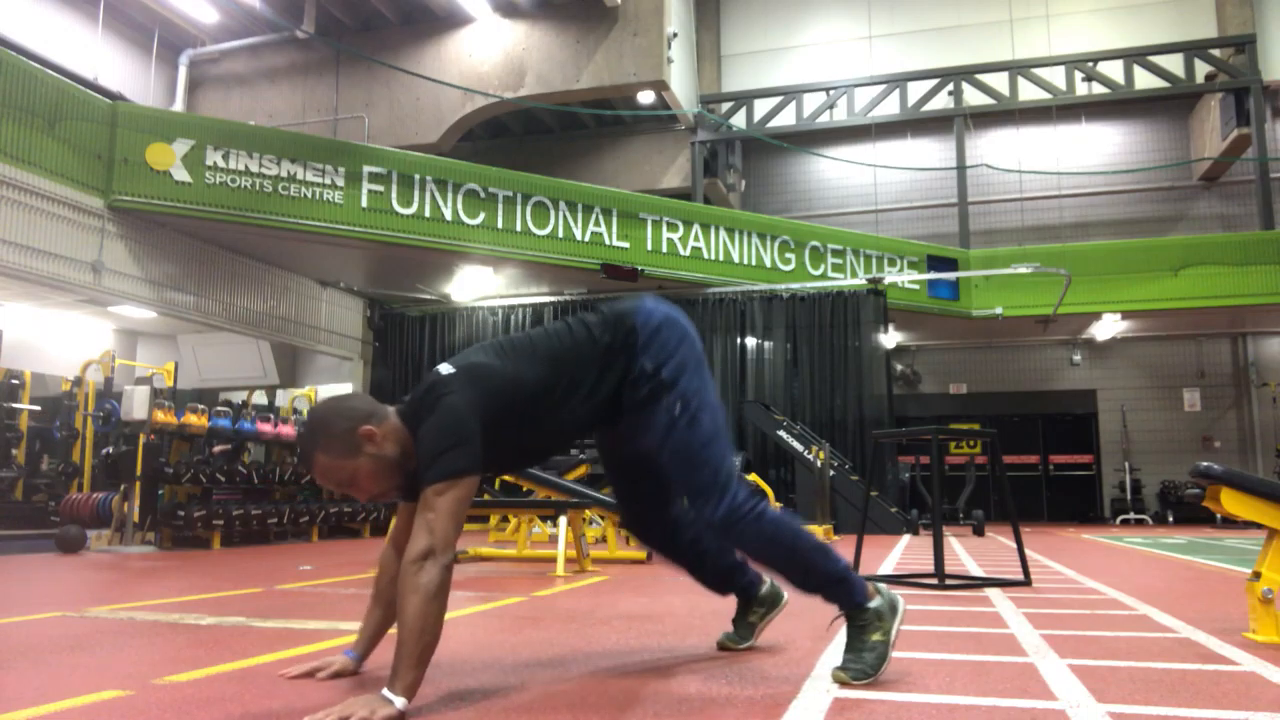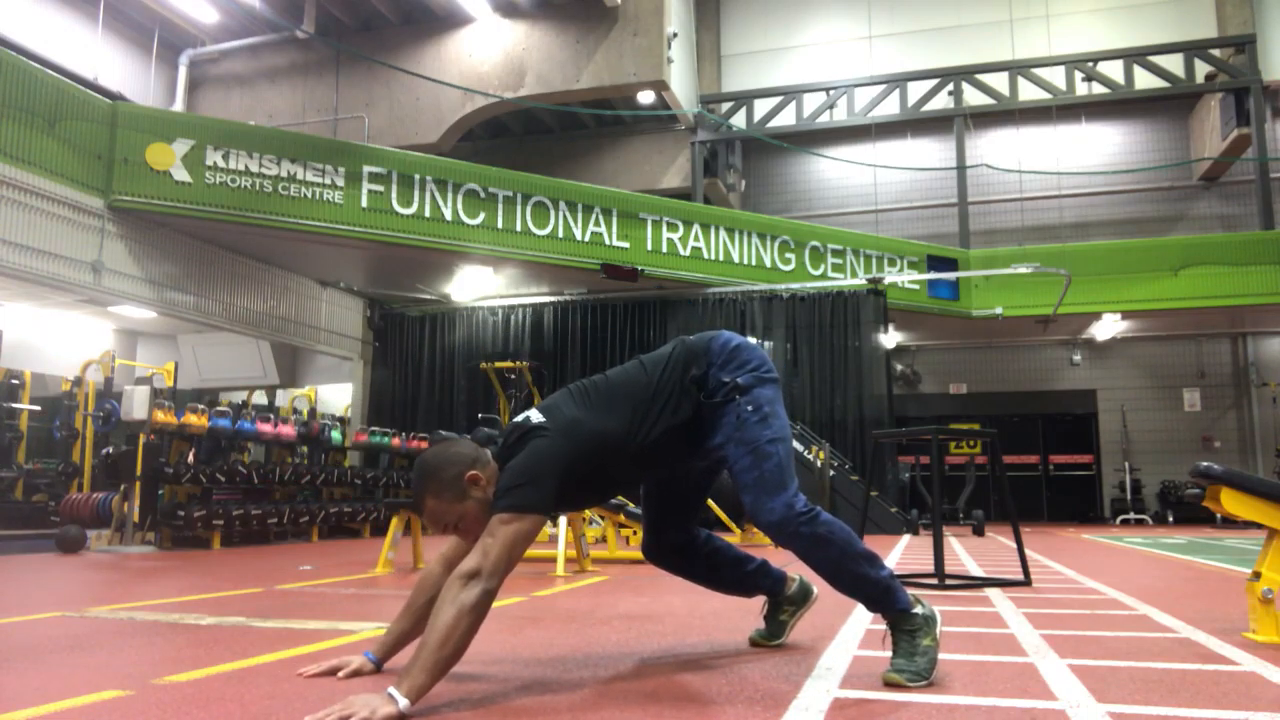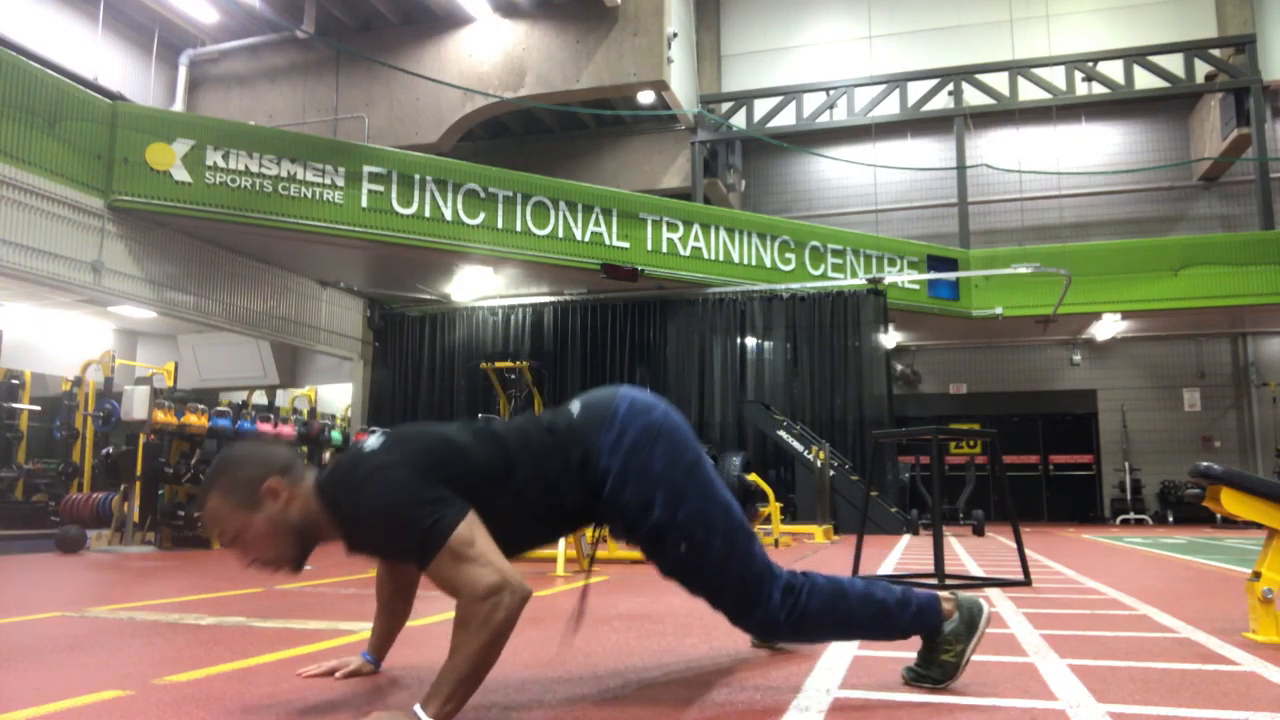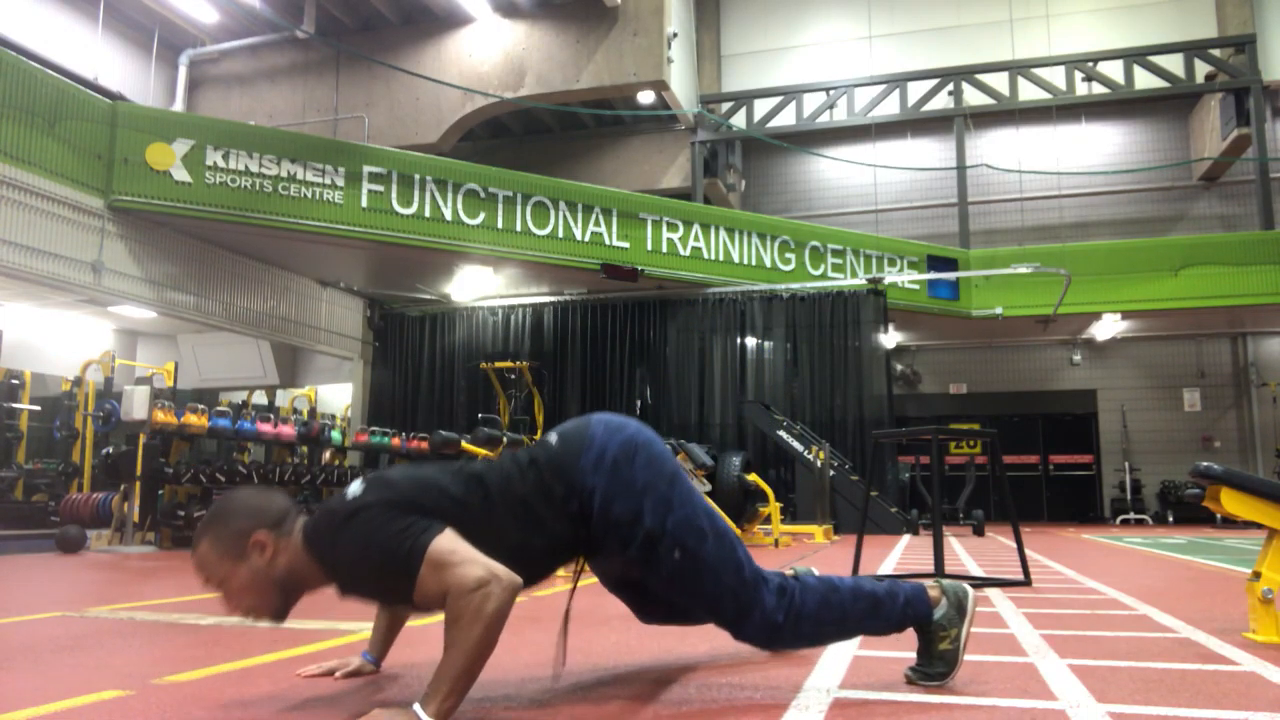
dt=1s
person 1, frame 1
left shoulder: (448, 419)
right shoulder: (415, 434)
left elbow: (430, 559)
right elbow: (401, 550)
right wrist: (357, 653)
left hip: (651, 350)
right hip: (617, 385)
left knee: (721, 509)
right knee: (651, 519)
left ankle: (867, 605)
right ankle: (755, 594)
person 1, frame 2
left shoulder: (537, 459)
right shoulder: (498, 466)
left elbow: (476, 581)
right elbow: (448, 566)
right wrist: (375, 655)
left hip: (726, 378)
right hip: (689, 418)
left knee: (778, 512)
right knee: (667, 544)
left ankle: (909, 617)
right ankle: (785, 591)
person 1, frame 3
left shoulder: (375, 493)
right shoulder: (354, 488)
left elbow: (501, 590)
right elbow: (402, 556)
right wrist: (374, 651)
left hip: (626, 448)
right hip: (612, 437)
left knee: (766, 606)
right knee: (713, 560)
left ankle: (943, 614)
right ankle: (781, 580)
person 1, frame 4
left shoulder: (356, 533)
right shoulder: (347, 526)
left elbow: (490, 587)
right wrist: (369, 655)
left hip: (613, 475)
right hip: (596, 471)
left knee: (756, 613)
right knee: (662, 597)
left ankle: (932, 605)
right ankle: (773, 584)
